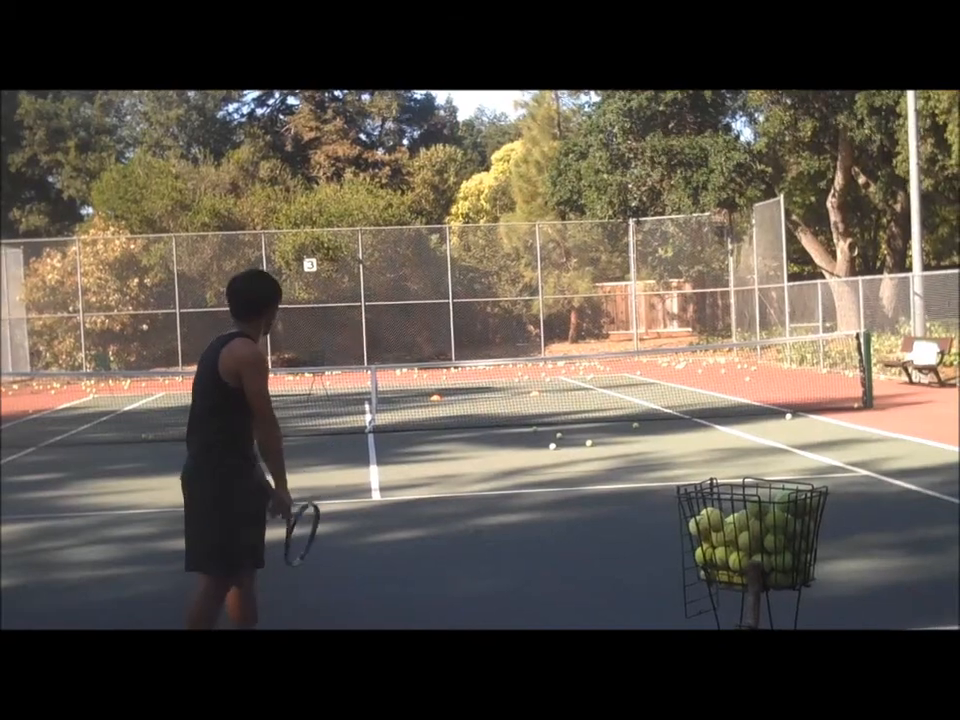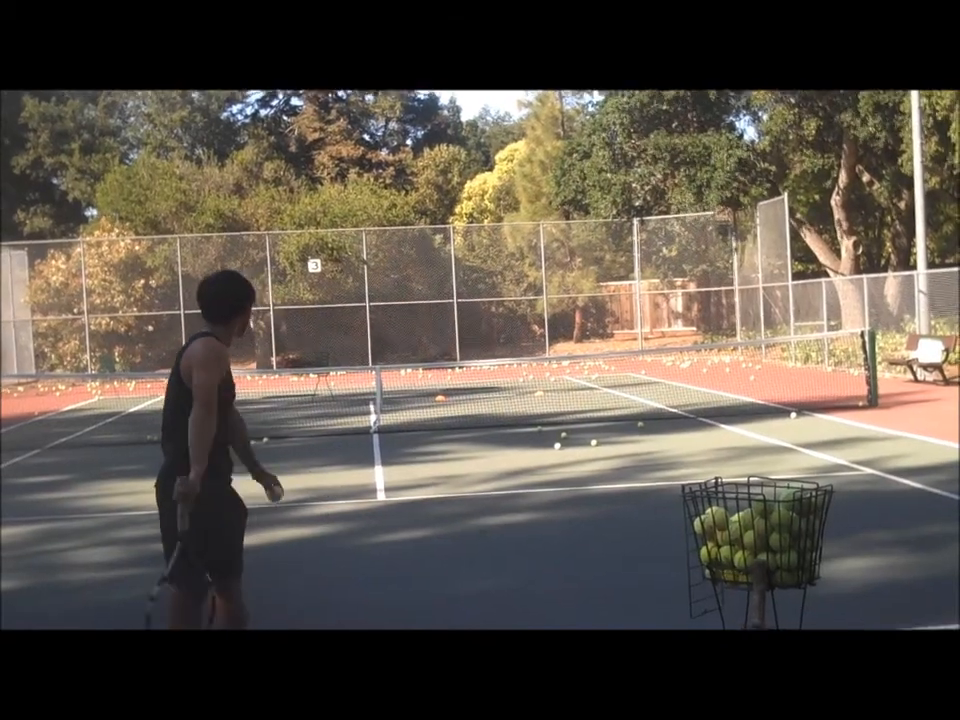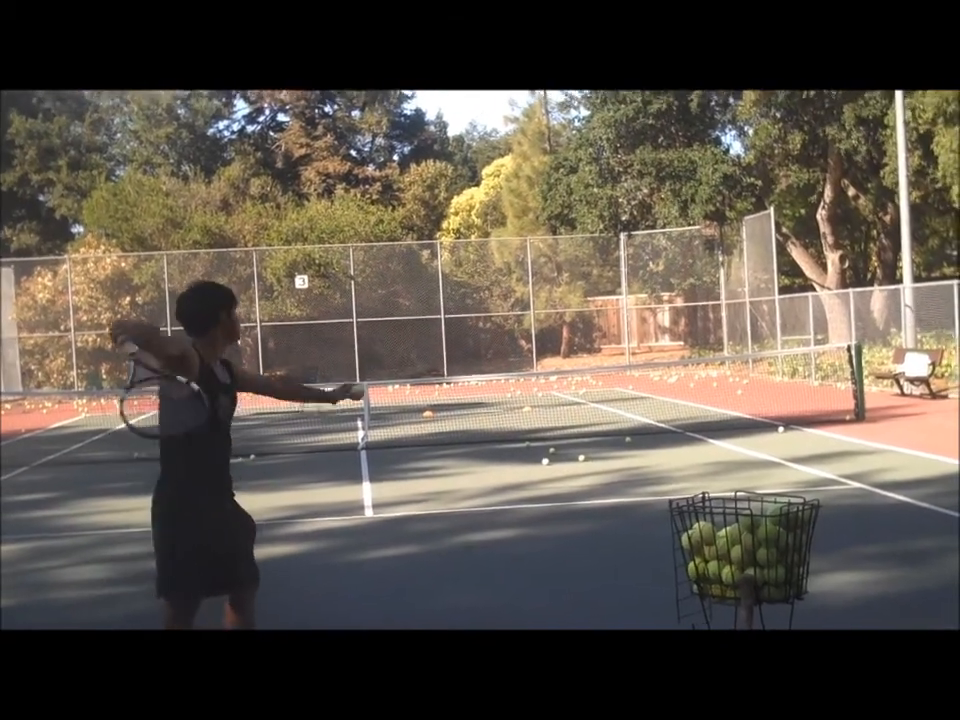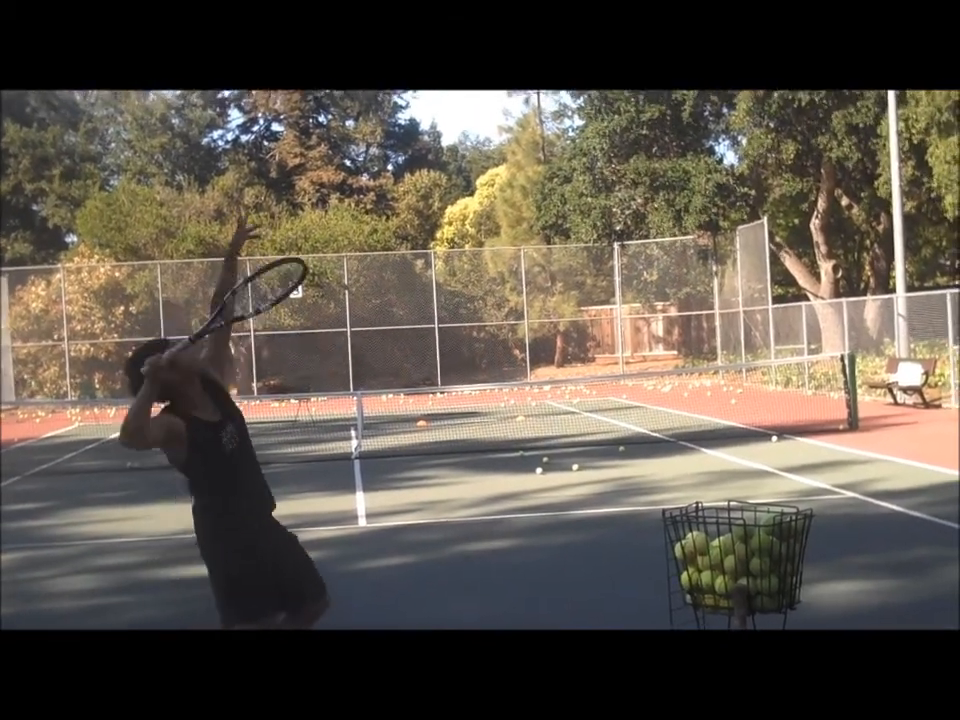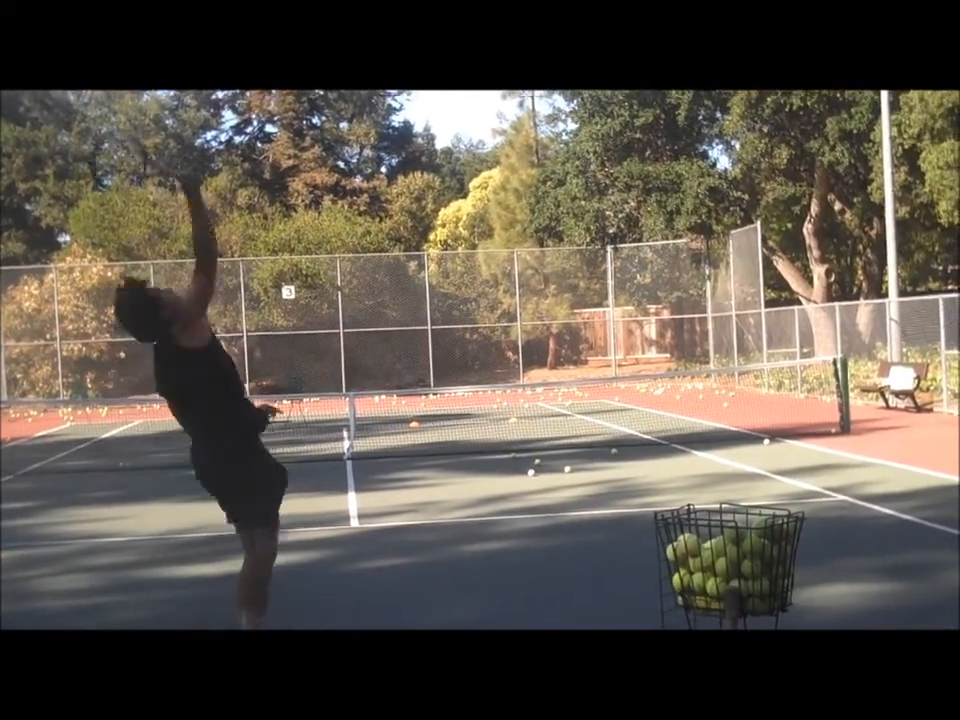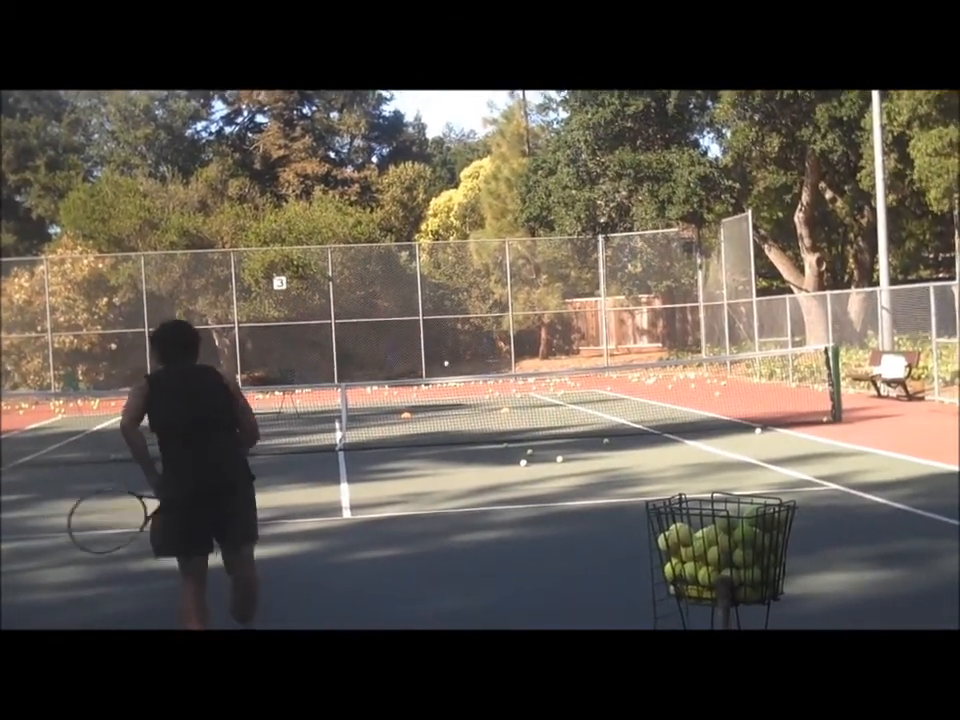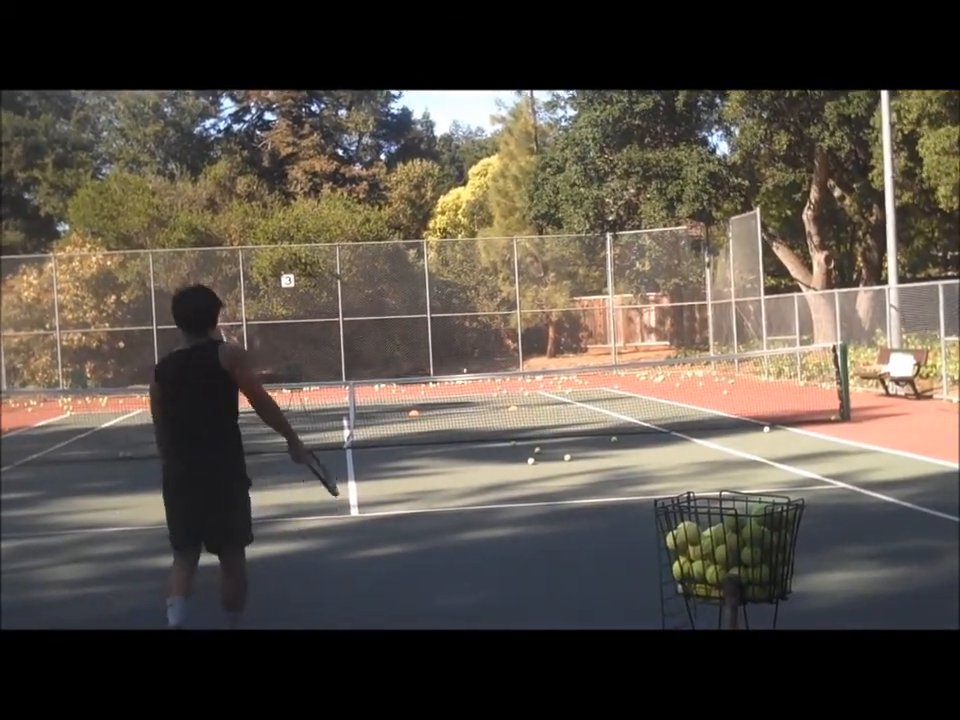
dt=0.7s
person 1, frame 1
left shoulder: (222, 348)
right shoulder: (248, 354)
right elbow: (265, 425)
left wrist: (261, 481)
right wrist: (280, 487)
left hip: (214, 474)
right hip: (219, 479)
left knee: (242, 570)
right knee: (217, 576)
person 1, frame 2
left shoulder: (209, 352)
right shoulder: (208, 350)
left elbow: (229, 419)
right elbow: (202, 413)
left wrist: (257, 471)
right wrist: (196, 473)
left hip: (211, 486)
right hip: (192, 490)
left knee: (227, 576)
right knee: (193, 587)
person 1, frame 3
left shoulder: (226, 370)
right shoulder: (182, 356)
left elbow: (276, 385)
right elbow: (142, 333)
left wrist: (329, 396)
right wrist: (126, 329)
left hip: (217, 499)
right hip: (182, 504)
left knee: (244, 587)
right knee: (182, 606)
person 1, frame 4
left shoulder: (212, 380)
right shoulder: (173, 426)
left elbow: (223, 314)
right elbow: (132, 437)
left wrist: (233, 251)
right wrist: (149, 385)
left hip: (261, 524)
right hip: (224, 534)
left knee: (312, 602)
right knee: (255, 620)
person 1, frame 5
left shoulder: (168, 365)
right shoulder: (182, 324)
right elbow: (208, 258)
left wrist: (250, 410)
right wrist: (194, 197)
left hip: (216, 458)
right hip: (236, 458)
left knee: (259, 542)
right knee: (262, 548)
left ankle: (250, 618)
right ankle: (250, 621)
person 1, frame 6
left shoulder: (148, 386)
right shoulder: (221, 380)
left elbow: (128, 426)
right elbow: (250, 432)
left wrist: (154, 476)
left hip: (181, 484)
right hip: (232, 479)
left knee: (192, 573)
right knee: (241, 563)
right ankle: (245, 626)
person 1, frame 7
left shoulder: (162, 369)
right shoulder: (228, 354)
left elbow: (160, 429)
right elbow: (261, 402)
right wrist: (292, 438)
left hip: (179, 475)
right hip: (225, 471)
left knee: (184, 556)
right knee: (232, 556)
left ankle: (175, 622)
right ankle: (234, 625)
